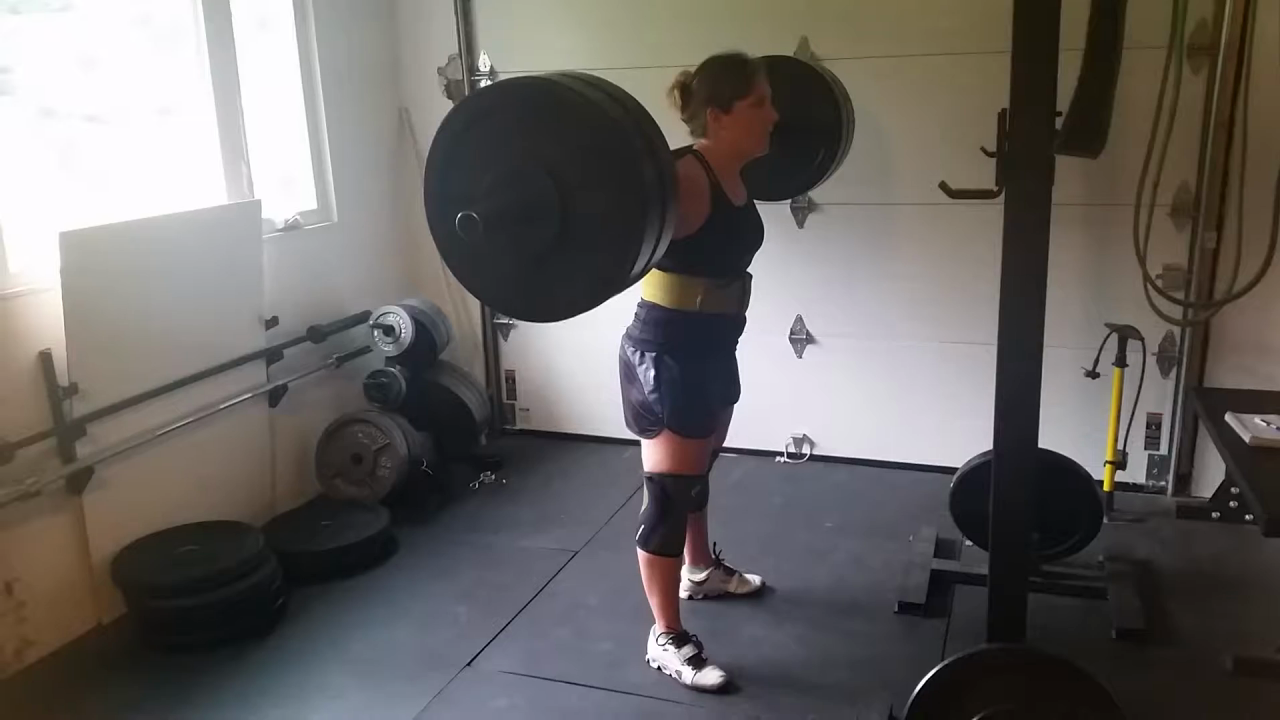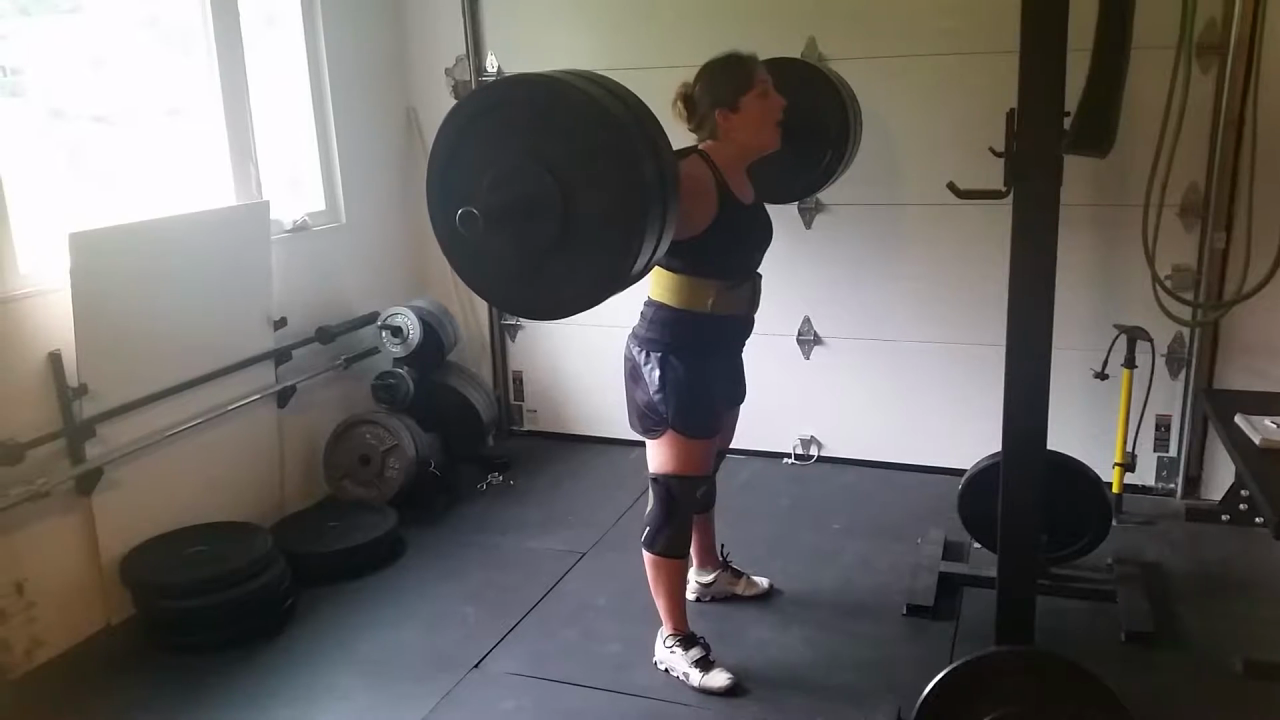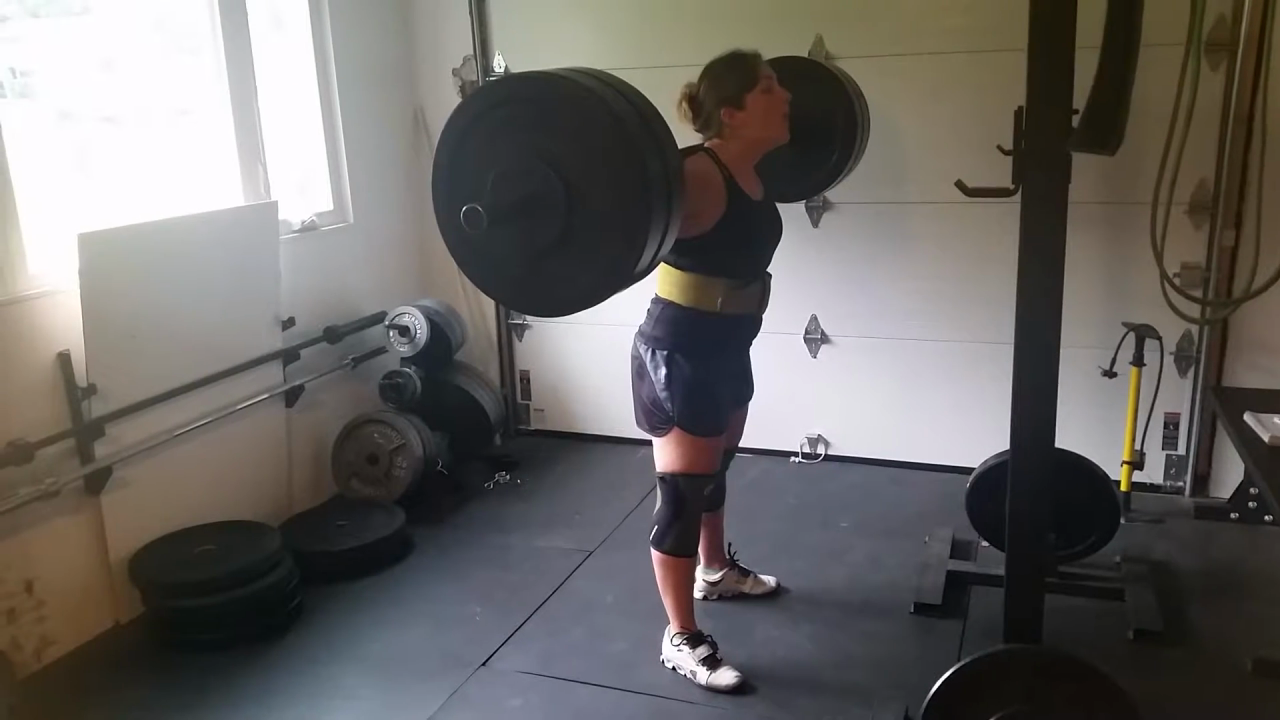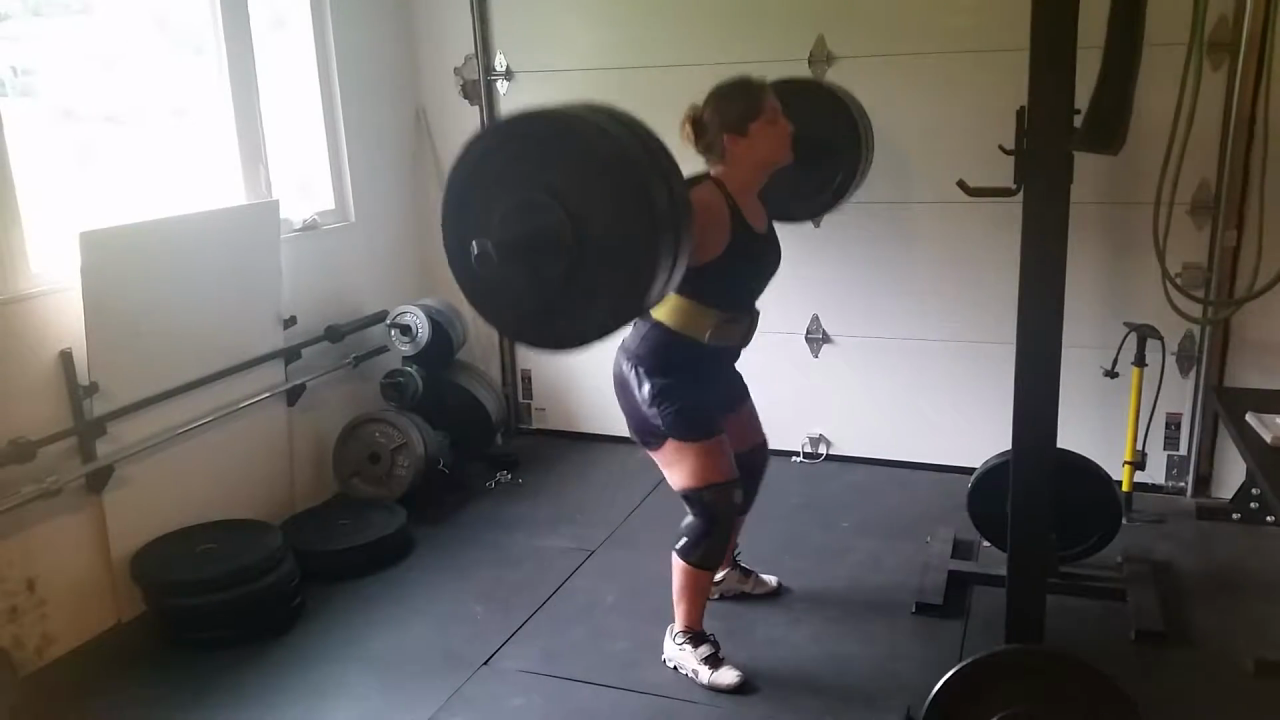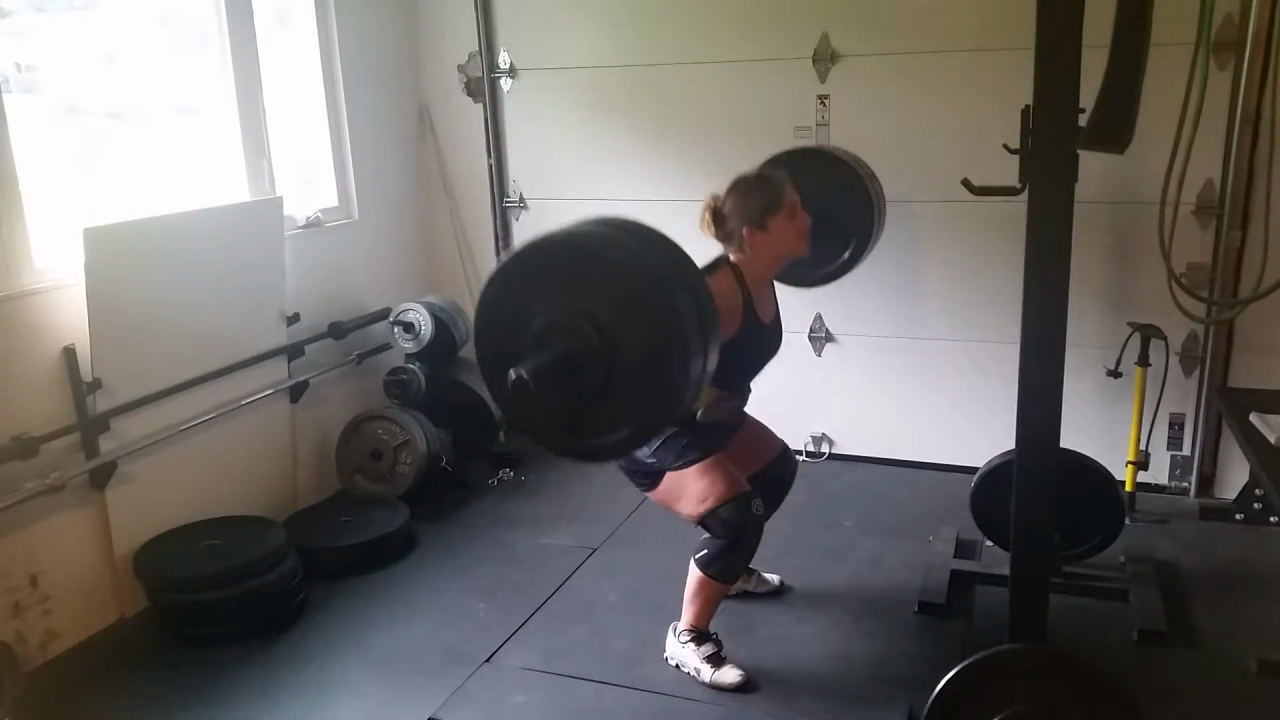
dt=0.4s
person 1, frame 1
left shoulder: (730, 175)
right shoulder: (681, 180)
left hip: (711, 347)
right hip: (666, 354)
left knee: (698, 472)
right knee: (669, 493)
left ankle: (702, 569)
right ankle: (667, 639)
person 1, frame 2
left shoulder: (737, 174)
right shoulder: (689, 180)
left hip: (718, 348)
right hip: (673, 354)
left knee: (706, 473)
right knee: (675, 495)
left ankle: (708, 570)
right ankle: (675, 641)
person 1, frame 3
left shoulder: (747, 172)
right shoulder: (697, 176)
left hip: (725, 346)
right hip: (678, 352)
left knee: (715, 469)
right knee: (682, 493)
left ankle: (716, 569)
right ankle: (681, 640)
person 1, frame 4
left shoulder: (749, 198)
right shoulder: (704, 206)
left hip: (709, 365)
right hip: (661, 372)
left knee: (749, 465)
right knee: (717, 502)
left ankle: (723, 569)
right ankle: (685, 638)
person 1, frame 5
left shoulder: (760, 279)
right shoulder: (719, 292)
left hip: (708, 416)
right hip: (656, 431)
left knee: (777, 469)
right knee: (737, 518)
left ankle: (730, 570)
right ankle: (687, 638)
